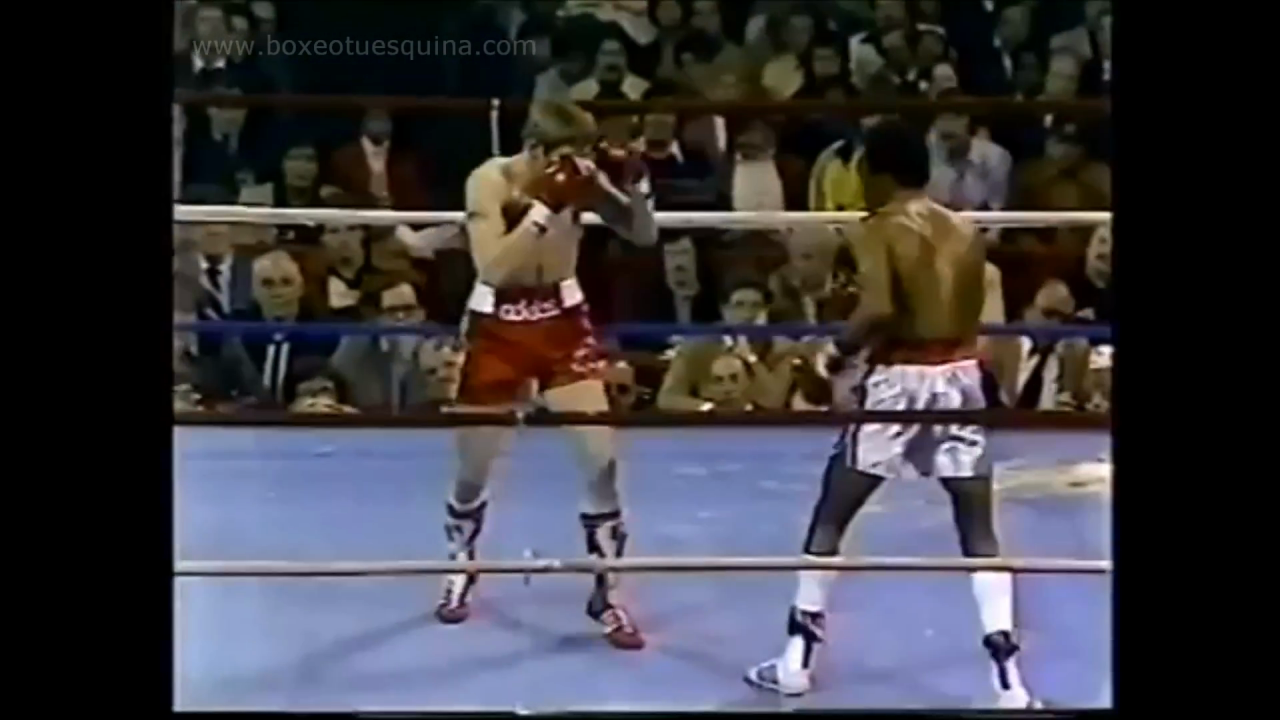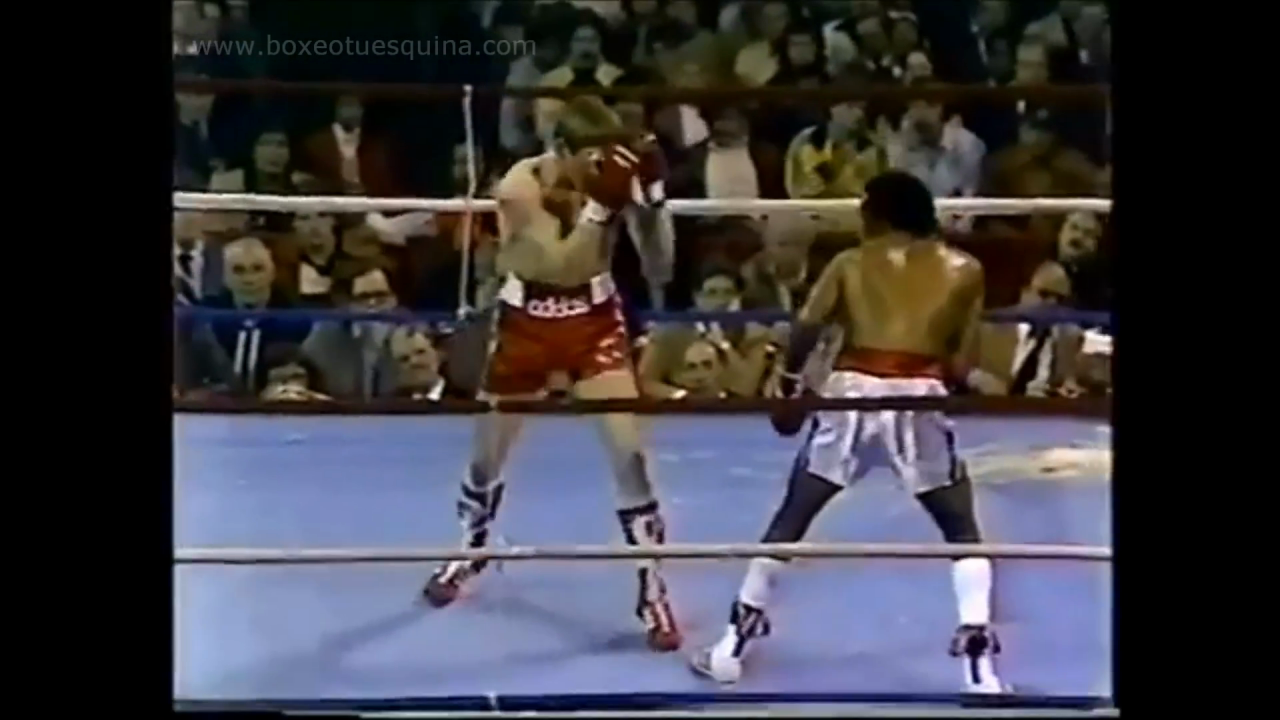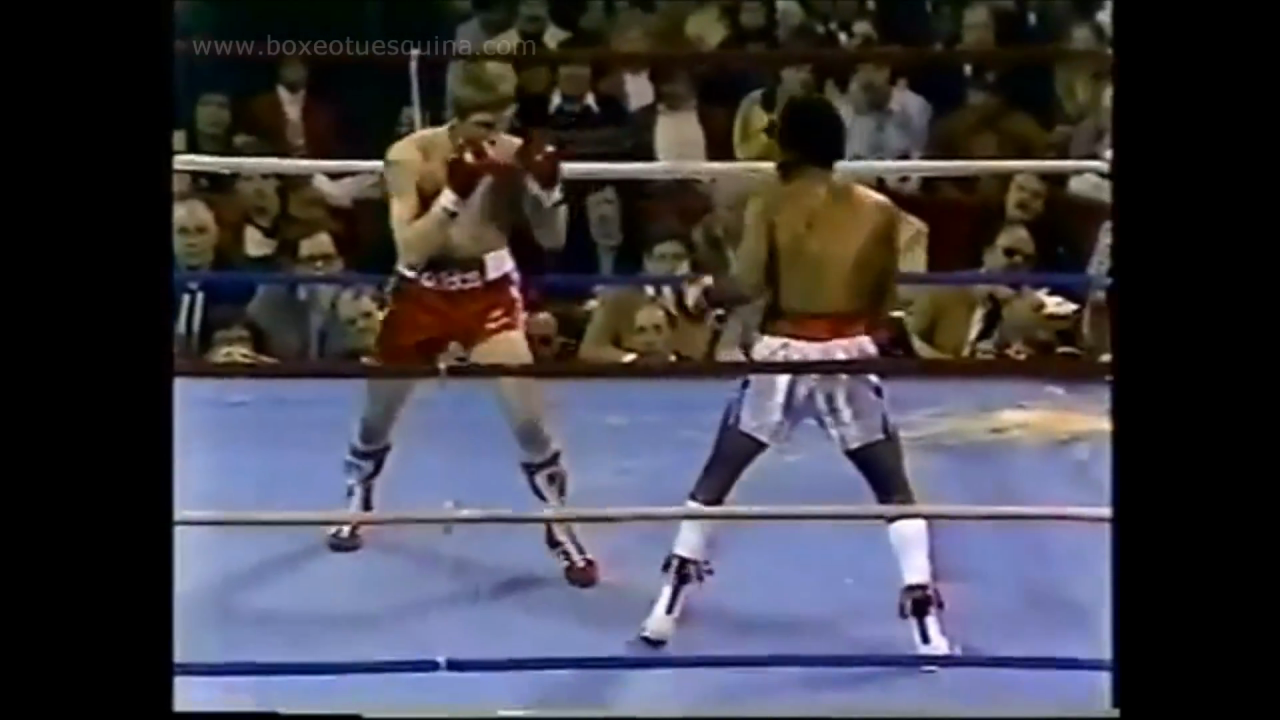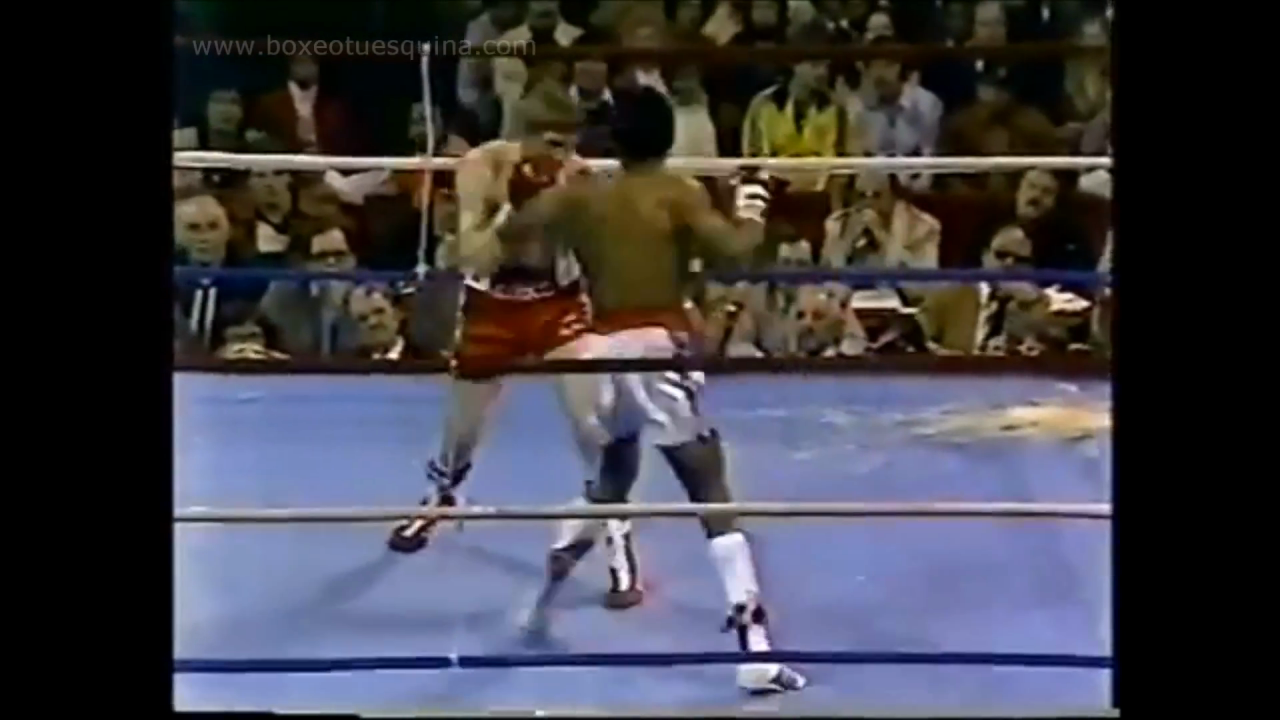
dt=0.5s
person 1, frame 1
left shoulder: (878, 231)
right shoulder: (966, 234)
left elbow: (878, 310)
right elbow: (969, 320)
left wrist: (836, 357)
left hip: (897, 380)
right hip: (959, 379)
left knee: (830, 519)
right knee: (980, 535)
left ankle: (796, 659)
right ankle: (1006, 671)
person 1, frame 2
left shoulder: (850, 263)
right shoulder: (964, 270)
left elbow: (809, 323)
right elbow: (959, 360)
left wrist: (789, 380)
left hip: (852, 390)
right hip: (919, 395)
left knee: (789, 521)
right knee: (963, 532)
left ankle: (730, 647)
right ankle: (978, 663)
person 1, frame 3
left shoulder: (766, 206)
right shoulder: (878, 210)
left elbow: (746, 285)
right elbow: (879, 305)
left wrist: (710, 293)
left hip: (778, 354)
right hip: (845, 356)
left knee: (716, 477)
right knee: (896, 492)
left ankle: (668, 604)
right ankle: (926, 625)
person 1, frame 4
left shoulder: (580, 195)
right shoulder: (679, 194)
left elbow: (514, 233)
right elbow: (735, 250)
right wrist: (751, 204)
left hip: (601, 348)
right hip: (656, 348)
left knee: (614, 477)
right knee: (713, 500)
left ankle: (549, 592)
right ankle: (753, 649)
person 2, frame 1
left shoulder: (582, 178)
right shoulder: (488, 182)
left elbow: (645, 237)
right elbow: (495, 268)
left wrist: (635, 185)
right wrist: (545, 206)
left hip: (563, 323)
right hip: (496, 327)
left knee: (602, 460)
right knee: (473, 469)
left ankle: (606, 594)
right ankle: (462, 572)
person 2, frame 2
left shoulder: (613, 177)
right shoulder: (520, 184)
right elbow: (558, 265)
left wrist: (650, 188)
right wrist: (598, 205)
left hip: (594, 318)
right hip: (526, 321)
left knee: (629, 453)
right knee: (487, 455)
left ankle: (652, 593)
right ankle: (469, 550)
person 2, frame 3
left shoulder: (515, 156)
right shoulder: (409, 157)
left elbow: (552, 239)
right elbow: (410, 250)
left wrist: (549, 188)
right wrist: (454, 195)
left hip: (489, 292)
right hip: (422, 294)
left knee: (528, 416)
right knee: (377, 416)
left ankle: (561, 531)
right ankle: (357, 507)
person 2, frame 4
left shoulder: (573, 171)
right shoulder: (481, 167)
right elbow: (475, 258)
right wrist: (515, 205)
left hip: (557, 299)
right hip: (492, 304)
left knee: (592, 424)
right knee: (460, 439)
left ankle: (621, 555)
right ankle: (436, 502)
